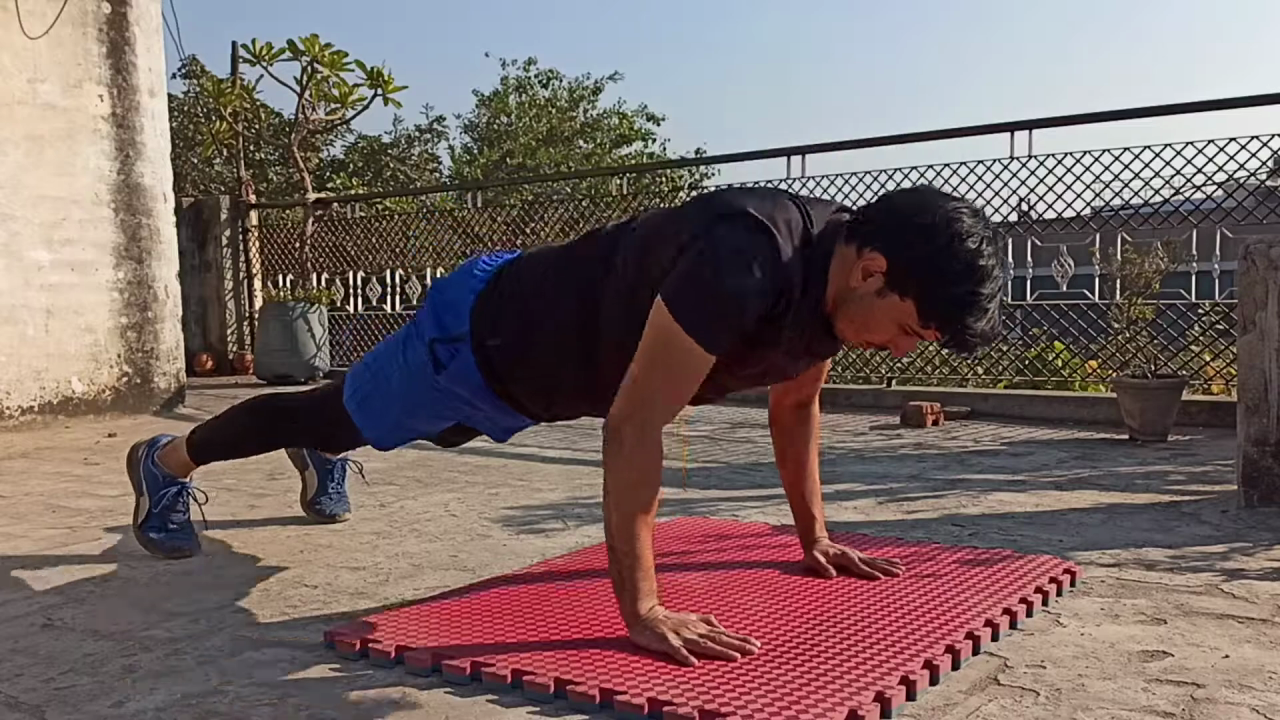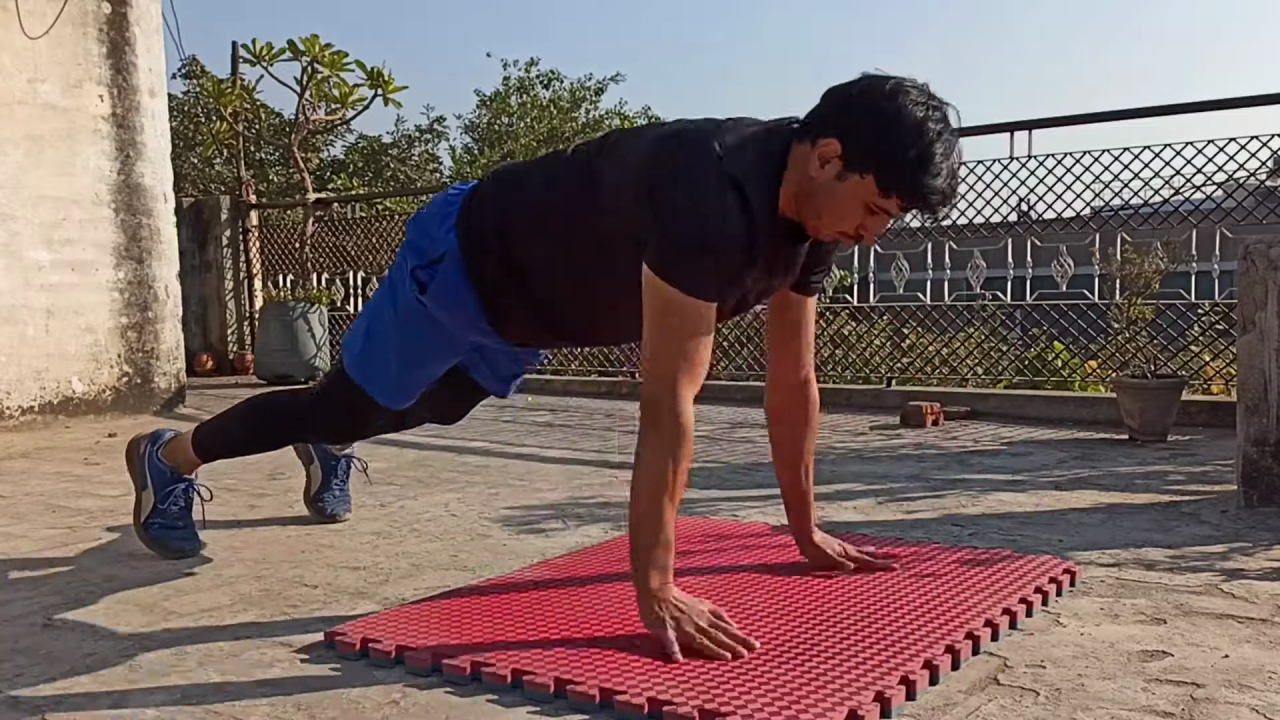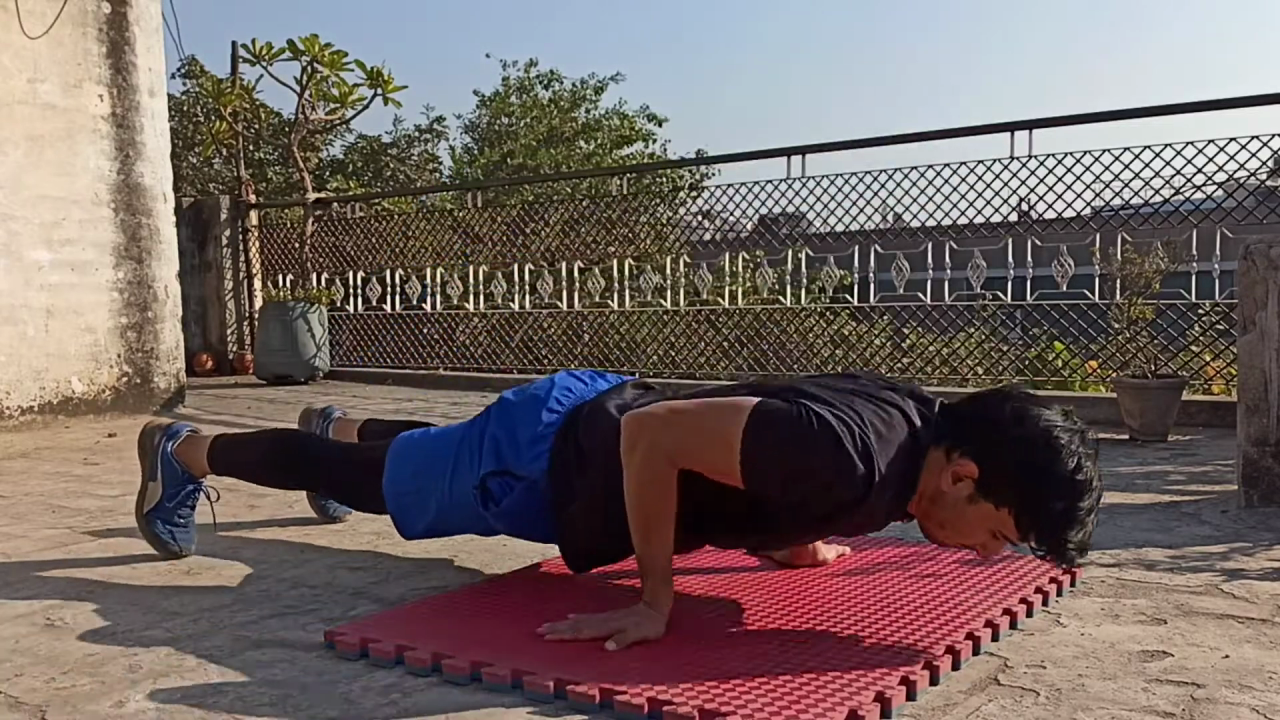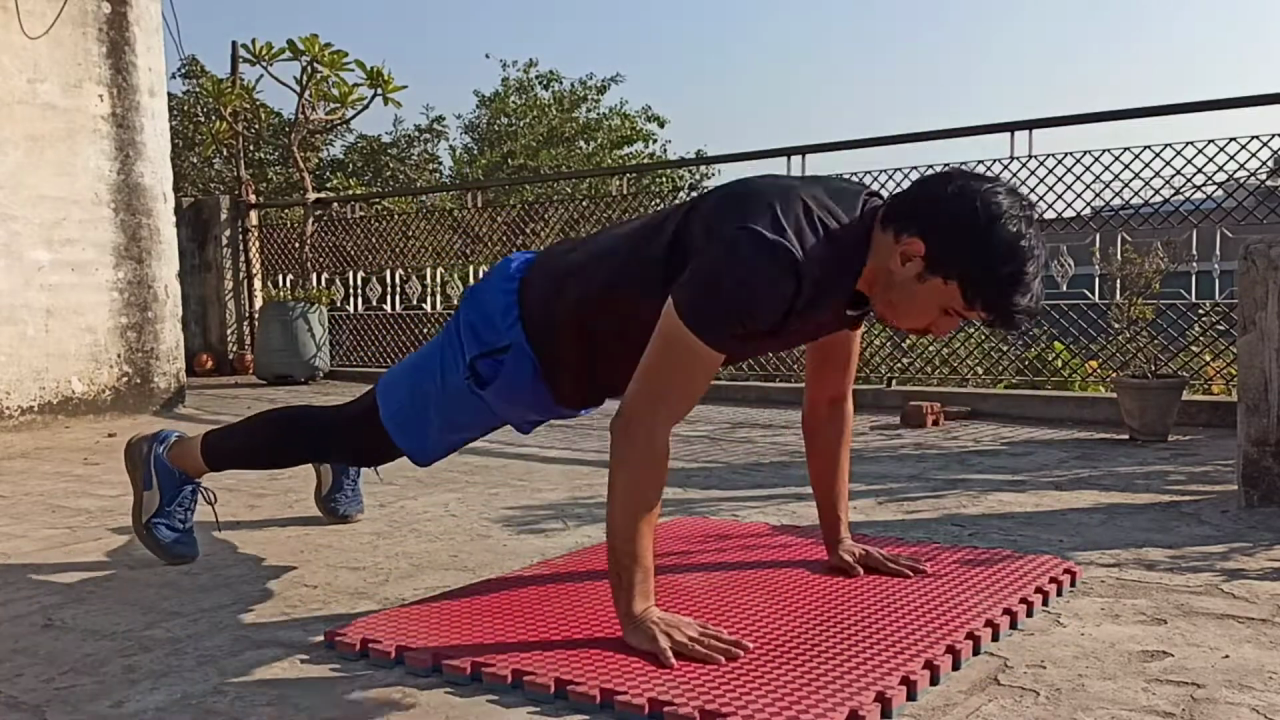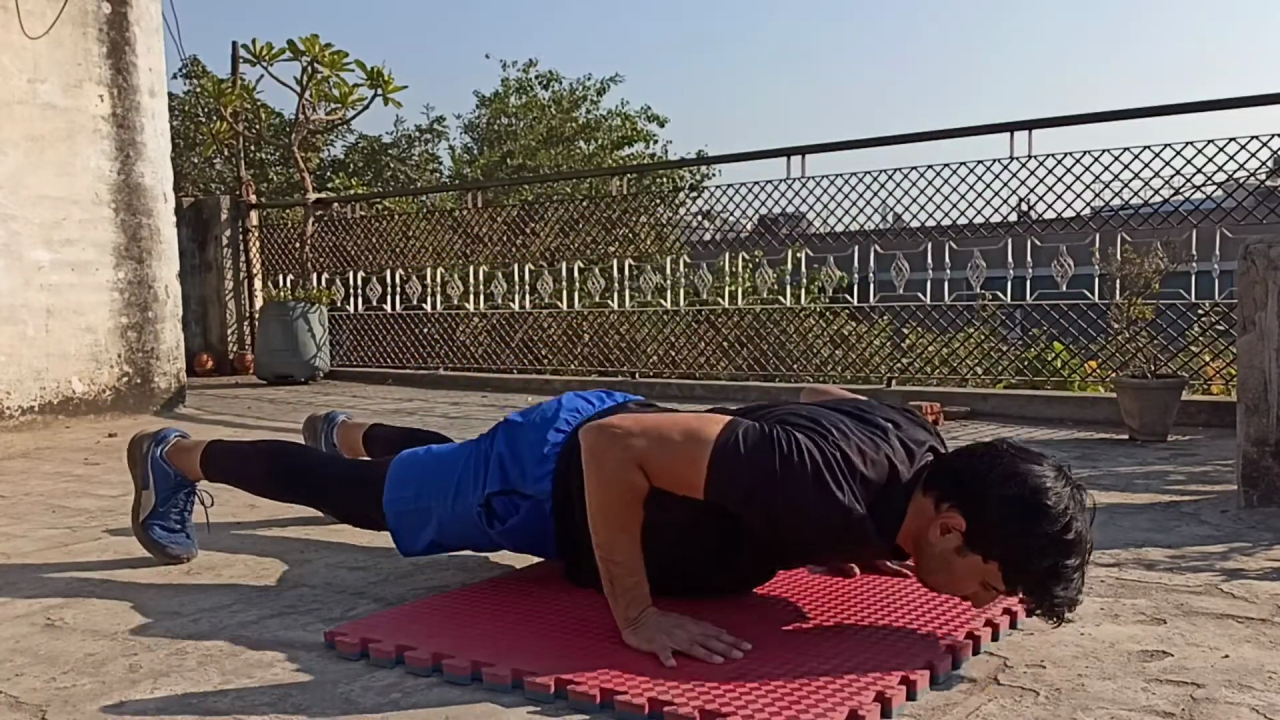
dt=1s
person 1, frame 1
left shoulder: (829, 277)
right shoulder: (749, 261)
left elbow: (793, 392)
right elbow: (635, 422)
left wrist: (813, 535)
right wrist: (640, 602)
left hip: (540, 328)
right hip: (484, 328)
left knee: (433, 430)
right knee: (338, 415)
left ankle: (317, 465)
right ankle: (168, 454)
person 1, frame 2
left shoulder: (808, 222)
right shoulder: (713, 190)
left elbow: (793, 379)
right elbow: (671, 395)
left wrist: (807, 528)
right wrist: (656, 584)
left hip: (548, 299)
right hip: (468, 258)
left knee: (439, 400)
right knee: (342, 403)
left ankle: (330, 463)
right ankle: (168, 460)
person 1, frame 3
left shoulder: (909, 424)
right shoulder: (850, 462)
right elbow: (652, 432)
left wrist: (803, 540)
right wrist: (653, 601)
left hip: (595, 415)
right hip: (549, 463)
left knee: (432, 452)
right knee: (365, 479)
left ankle: (342, 424)
right ankle: (183, 450)
person 1, frame 4
left shoulder: (860, 252)
right shoulder: (764, 250)
left elbow: (828, 394)
right elbow: (641, 426)
left wrist: (837, 539)
right wrist: (634, 607)
left hip: (583, 343)
right hip: (522, 326)
right knee: (365, 431)
left ankle: (338, 475)
right ankle: (171, 458)
person 1, frame 5
left shoulder: (911, 456)
right shoulder: (822, 478)
left elbow: (825, 409)
right elbow: (611, 448)
left wrist: (842, 548)
right wrist: (635, 614)
left hip: (598, 442)
right hip: (553, 478)
left knee: (438, 460)
right knee: (351, 495)
left ankle: (342, 431)
right ankle: (177, 456)
